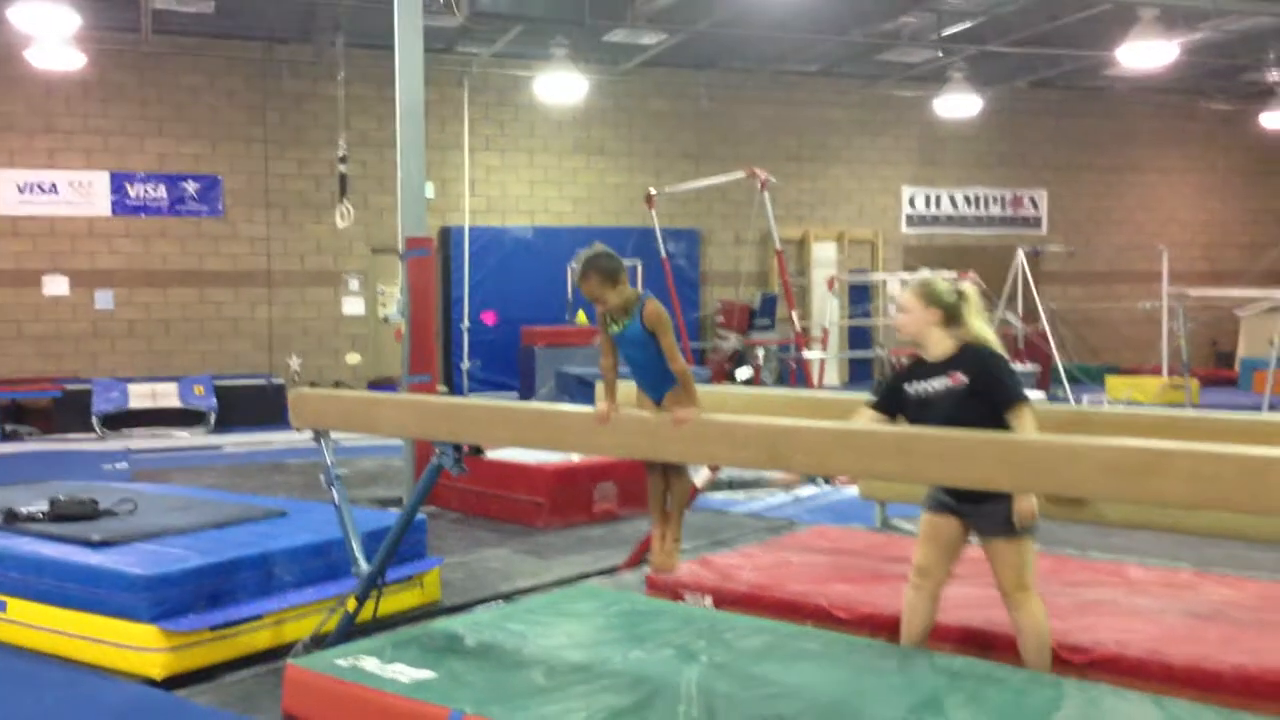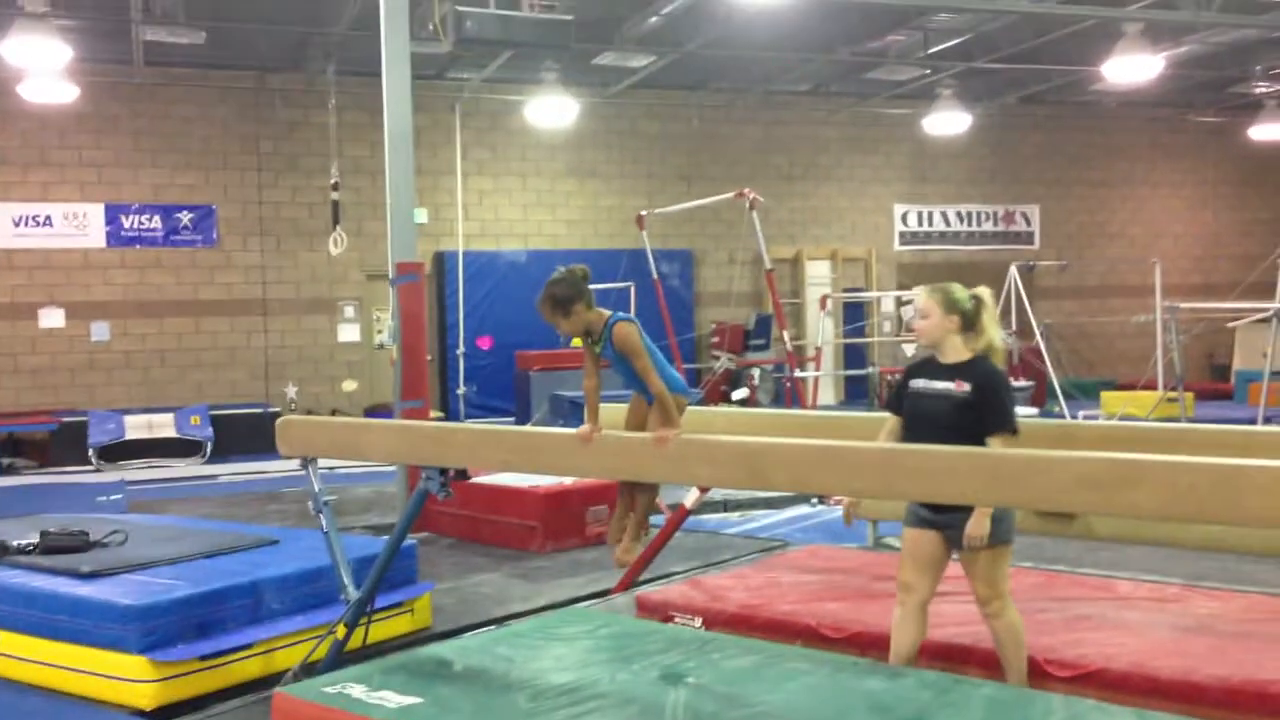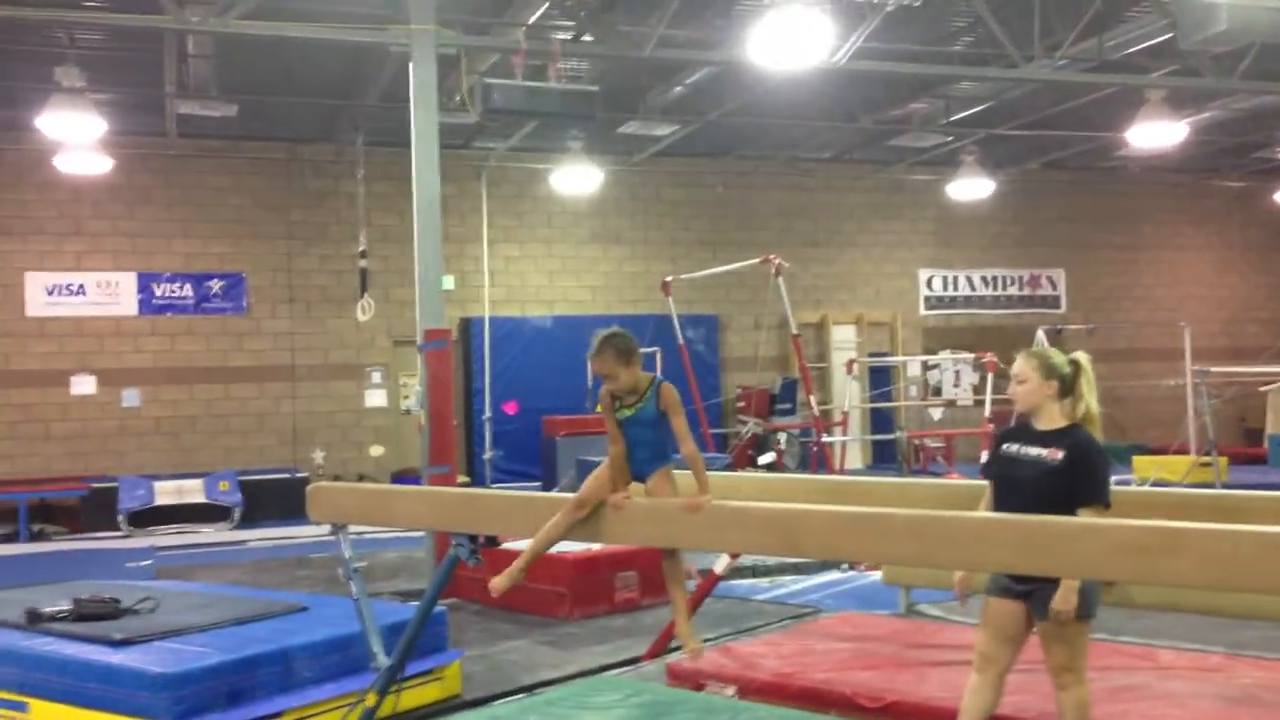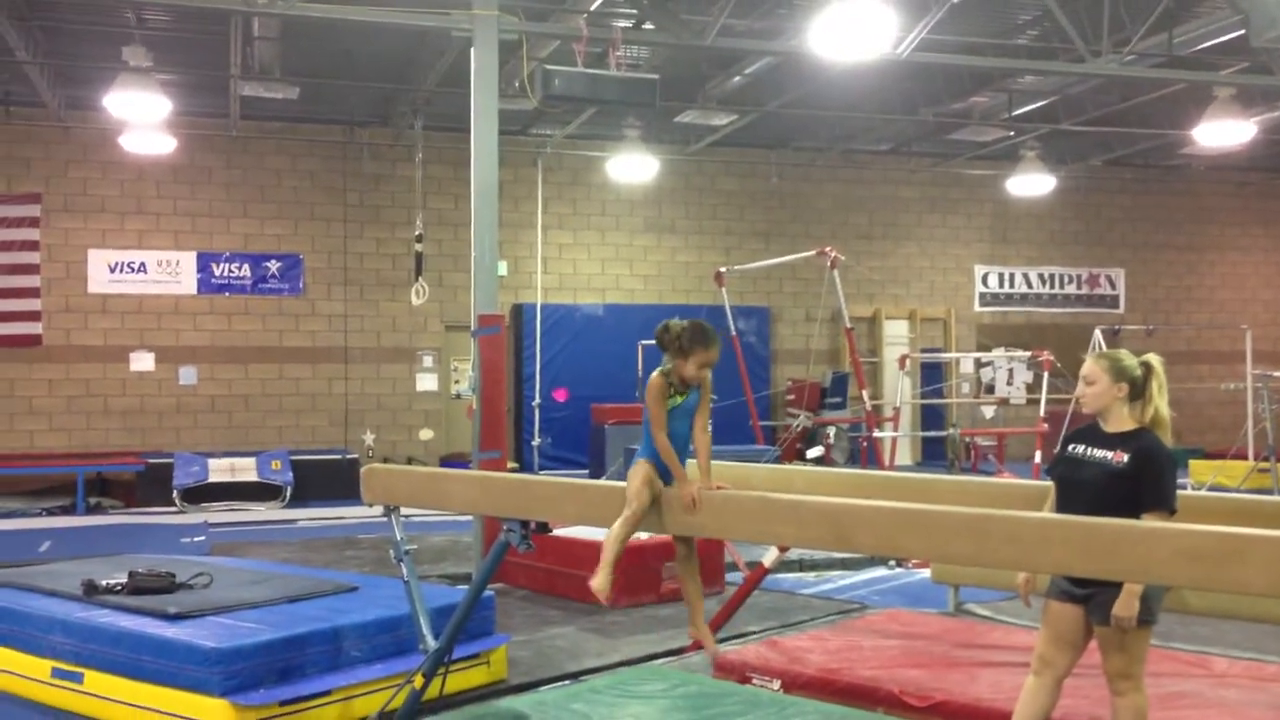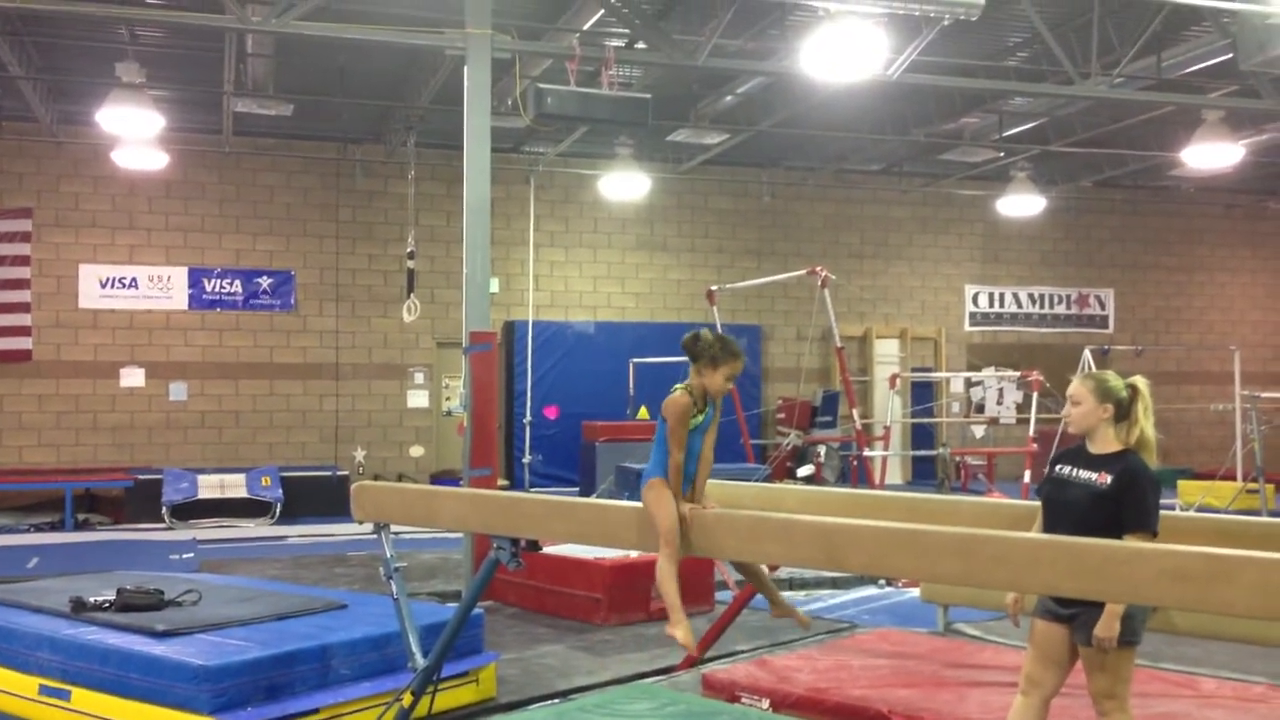
dt=1s
person 1, frame 1
left shoulder: (982, 362)
right shoulder: (910, 375)
left elbow: (1023, 424)
right elbow: (864, 426)
left wrist: (1026, 490)
left hip: (999, 495)
right hip: (948, 493)
left knee: (1018, 593)
right knee: (923, 578)
person 1, frame 2
left shoulder: (988, 378)
right shoulder: (915, 374)
left elbow: (998, 452)
right elbow: (892, 434)
left wrist: (983, 512)
left hip: (975, 508)
right hip: (925, 505)
left knee: (993, 603)
right knee: (909, 593)
person 1, frame 3
left shoulder: (1082, 447)
right shoulder: (1008, 439)
right elbow: (989, 505)
left wrist: (1070, 585)
left hip: (1059, 578)
right hip: (1010, 573)
left knee: (1066, 674)
right knee: (988, 663)
person 1, frame 4
left shoulder: (1150, 451)
right shoulder: (1076, 439)
right elbow: (1054, 505)
left wrist: (1133, 592)
left hip: (1120, 583)
right hip: (1070, 576)
left knee: (1123, 681)
right knee: (1044, 667)
person 1, frame 5
left shoulder: (1133, 473)
right shoulder: (1063, 460)
right elbow: (1042, 526)
left wrist: (1113, 613)
left hip: (1105, 603)
right hip: (1056, 596)
right knee: (1032, 686)
person 2, frame 1
left shoulder: (650, 309)
right shoulder: (604, 313)
left elbow: (675, 360)
right elbow: (608, 359)
left wrist: (691, 404)
right wrist: (609, 401)
left hip: (673, 386)
right hip: (645, 389)
left knee: (674, 459)
right knee: (651, 459)
left ankle: (674, 535)
right ankle: (657, 532)
person 2, frame 2
left shoulder: (620, 329)
right shoulder: (588, 331)
left elbow: (653, 380)
right elbow: (591, 379)
left wrist: (672, 425)
right wrist: (592, 423)
left hip: (670, 391)
right hip: (644, 391)
left ankle: (633, 535)
right ankle: (621, 519)
person 2, frame 3
left shoulder: (663, 391)
right shoulder: (607, 395)
left elbow: (686, 443)
right elbow: (616, 445)
left wrist: (703, 491)
right wrist: (619, 488)
left hip: (656, 467)
right hip: (623, 464)
right knee: (579, 505)
left ankle: (682, 622)
right ankle: (516, 569)
person 2, frame 4
left shoulder: (703, 382)
right shoulder: (658, 381)
left elbow: (701, 430)
right elbow: (659, 437)
left wrist: (705, 480)
right wrist: (683, 481)
left hip: (675, 470)
right hip: (648, 463)
left knee: (686, 546)
right knee: (635, 510)
left ankle: (698, 624)
right ankle: (602, 576)
person 2, frame 5
left shoulder: (714, 401)
right shoulder: (679, 400)
left elbow: (706, 451)
right elbow: (676, 455)
left wrist: (698, 498)
right wrist: (679, 501)
left hip: (684, 483)
right hip: (659, 479)
right knee: (671, 544)
left ankle: (777, 601)
right ankle: (677, 620)
